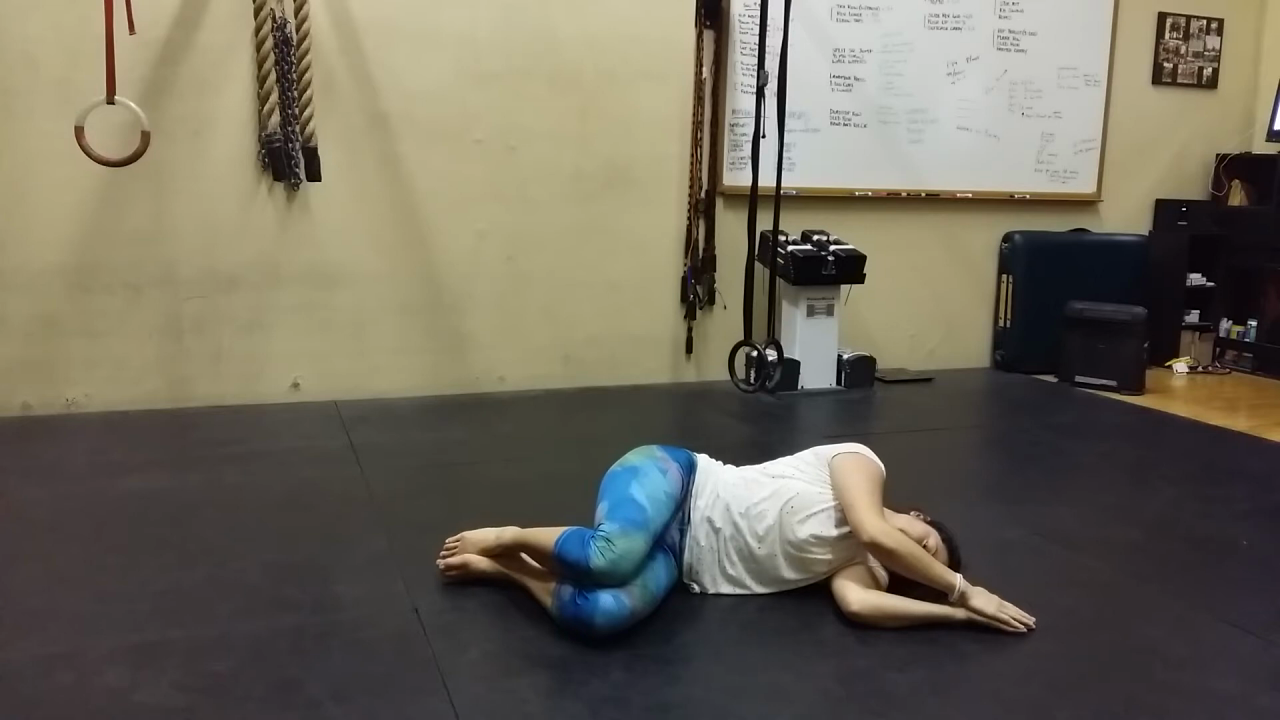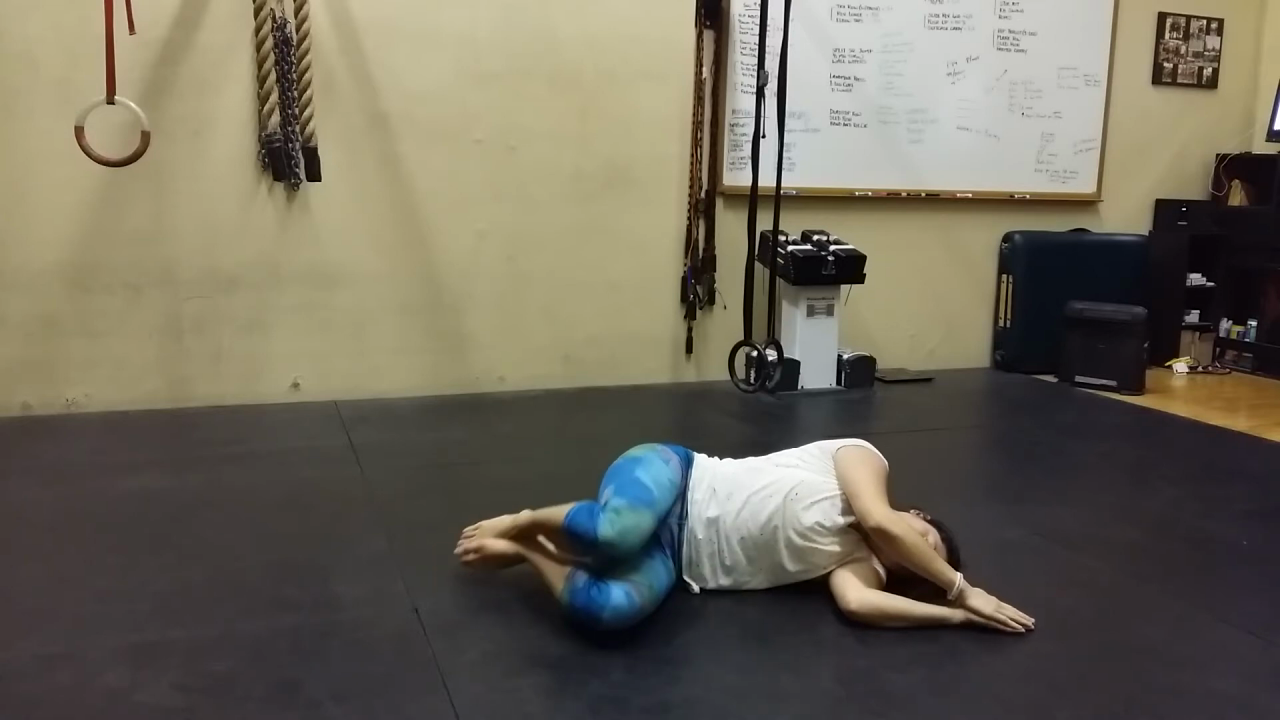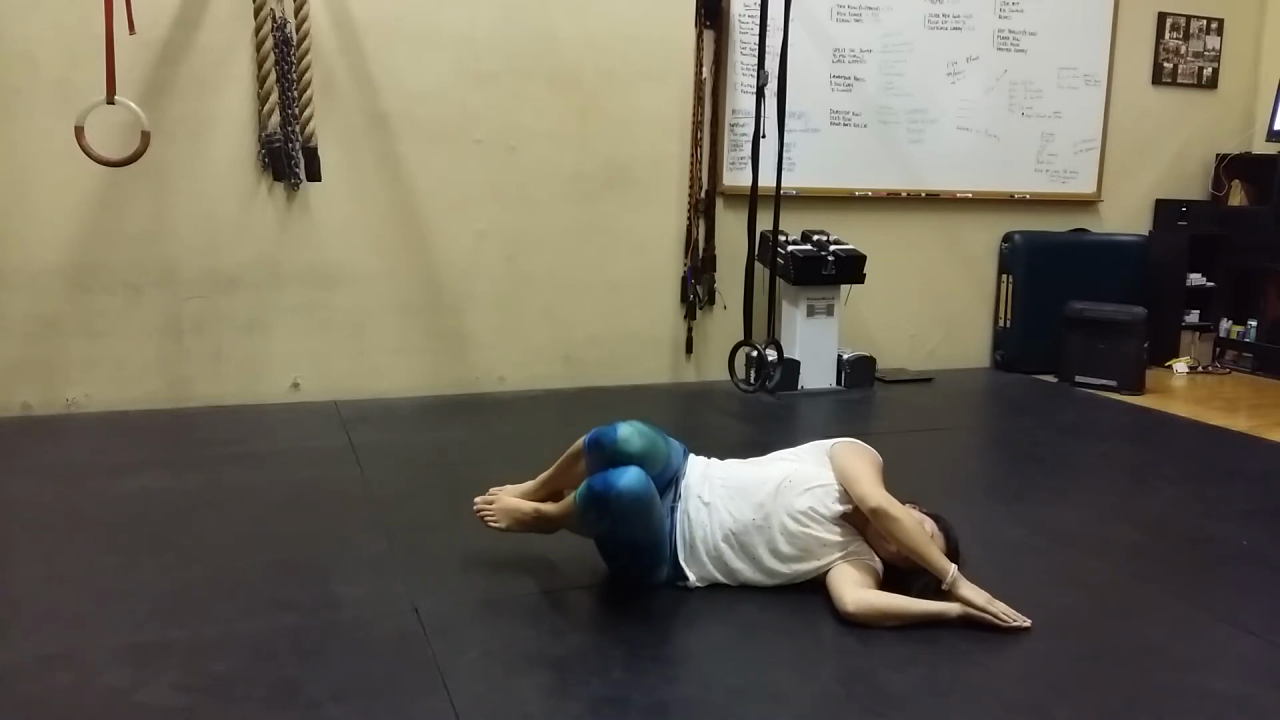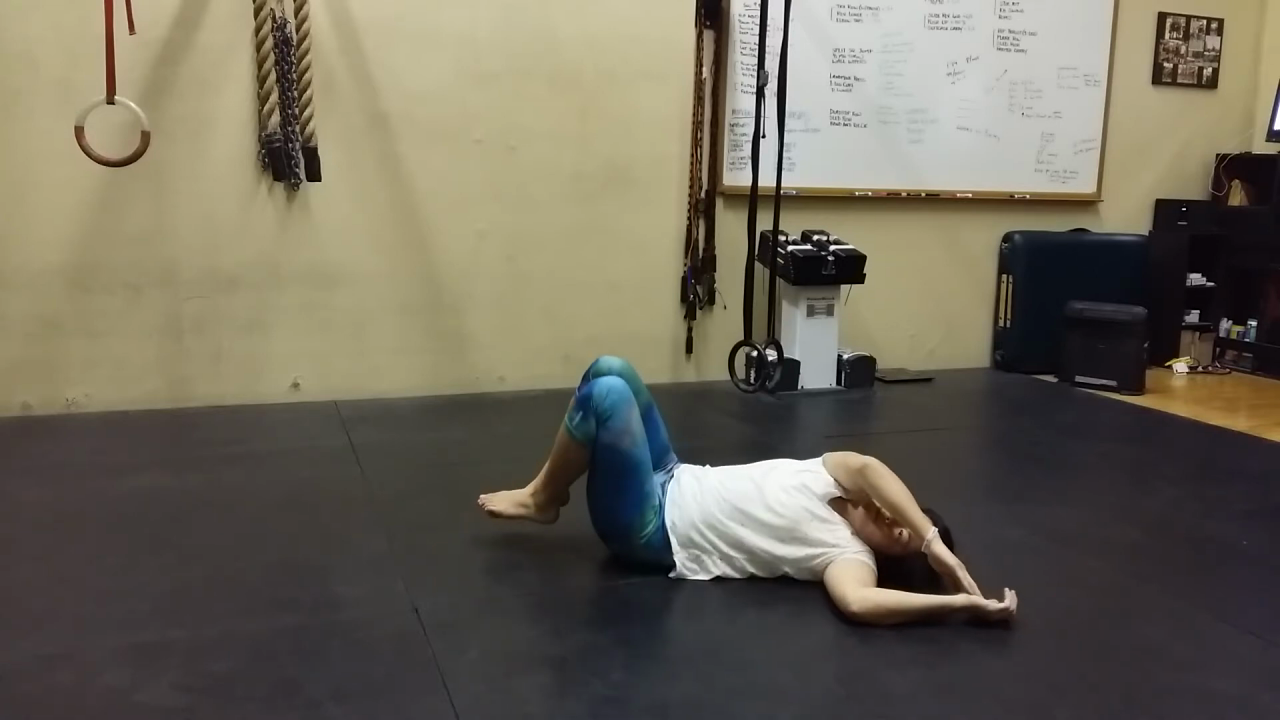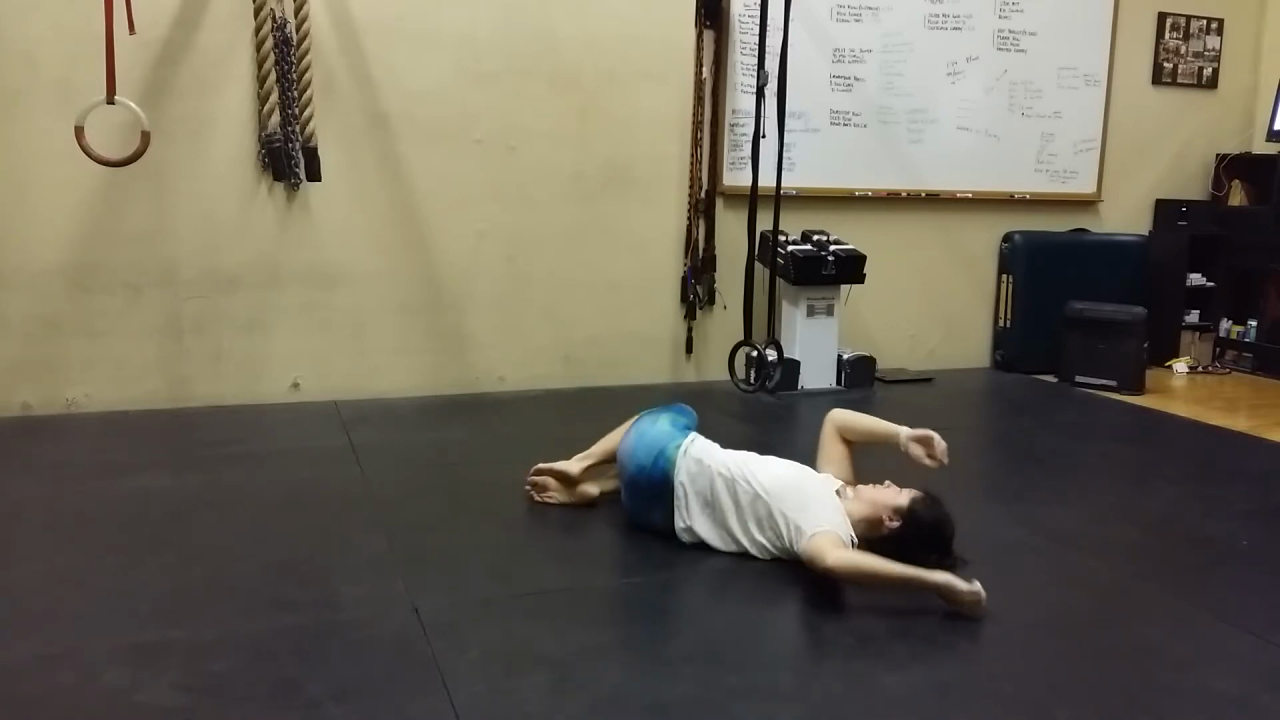
dt=1s
person 1, frame 1
left shoulder: (859, 564)
right shoulder: (861, 461)
left elbow: (858, 605)
right elbow: (875, 531)
left wrist: (958, 612)
right wrist: (963, 588)
left hip: (682, 558)
right hip: (671, 478)
left knee: (603, 614)
right knee: (610, 559)
left ankle: (504, 566)
right ankle: (511, 537)
person 1, frame 2
left shoulder: (860, 561)
right shoulder: (863, 457)
left elbow: (856, 604)
right elbow: (881, 520)
left wrist: (955, 612)
right wrist: (962, 588)
left hip: (681, 559)
right hip: (675, 478)
left knee: (612, 609)
right knee: (614, 533)
left ankle: (526, 551)
right ankle: (526, 523)
person 1, frame 3
left shoulder: (858, 559)
right shoulder: (855, 456)
left elbow: (854, 604)
right elbow: (878, 503)
left wrist: (957, 608)
right wrist: (956, 580)
left hip: (664, 560)
right hip: (679, 481)
left knee: (626, 490)
right knee: (629, 441)
left ankle: (542, 517)
right ankle: (539, 494)
person 1, frame 4
left shoulder: (851, 553)
right shoulder: (832, 480)
left elbow: (859, 603)
right elbow: (869, 468)
left wrist: (960, 601)
right wrist: (933, 539)
left hip: (653, 531)
right hip: (673, 483)
left knee: (607, 395)
right knee: (610, 372)
left ankle: (542, 500)
right ankle: (544, 489)
person 1, frame 5
left shoulder: (832, 528)
right shoulder: (837, 489)
left elbow: (832, 561)
right elbow: (835, 420)
left wrist: (936, 581)
right wrist: (904, 435)
left ankle: (582, 467)
right ankle: (587, 480)
